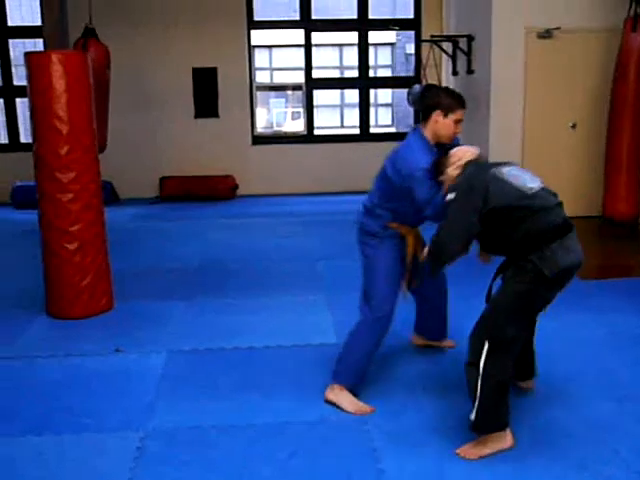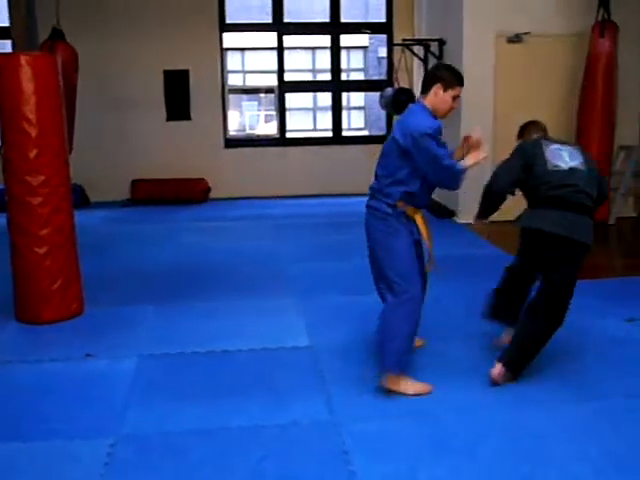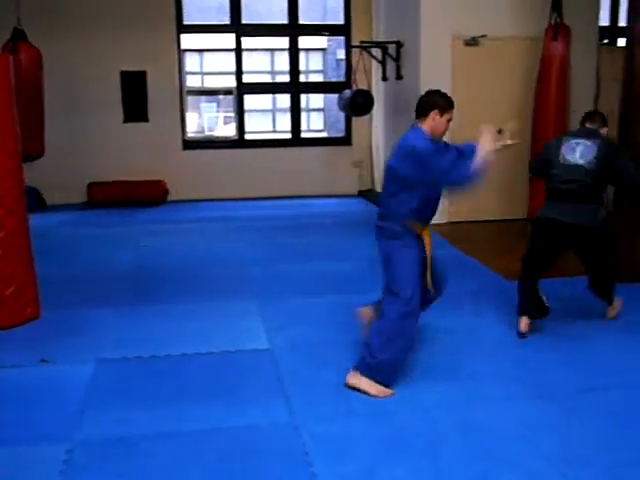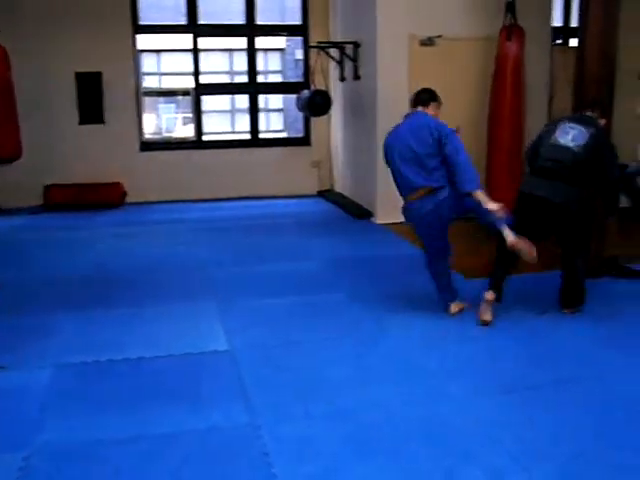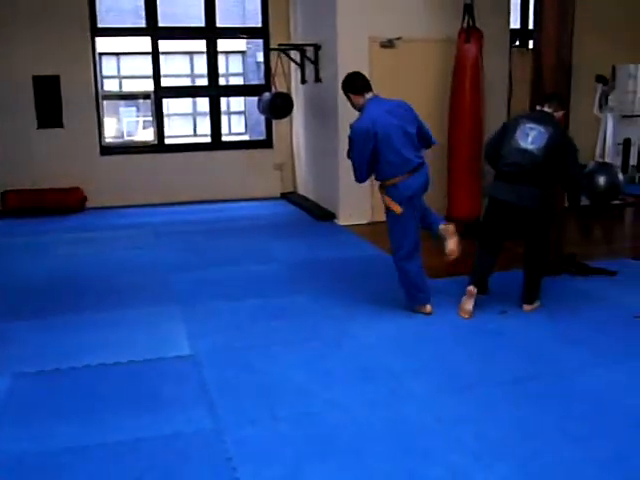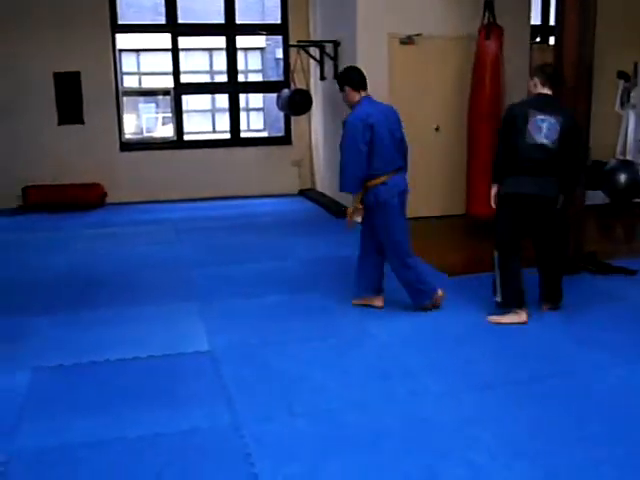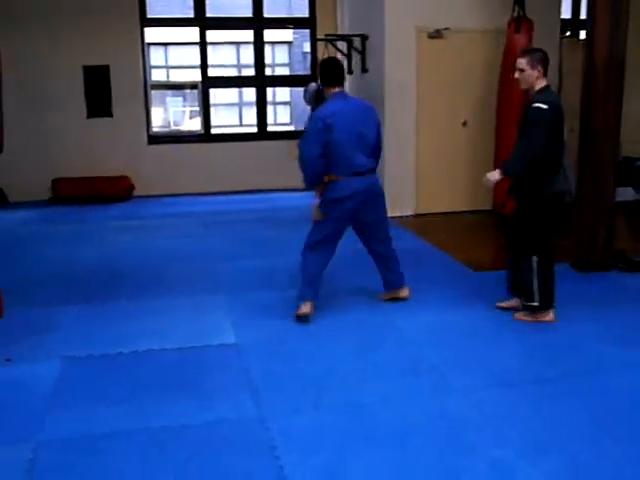
dt=0.4s
person 1, frame 1
left shoulder: (432, 143)
right shoulder: (414, 163)
left elbow: (460, 155)
right elbow: (437, 211)
left wrist: (466, 159)
left hip: (399, 231)
right hip: (381, 235)
left knee: (432, 280)
right knee: (378, 309)
left ankle: (427, 334)
right ankle: (340, 386)
person 1, frame 2
left shoulder: (424, 123)
right shoulder: (419, 127)
left elbow: (433, 168)
right elbow: (446, 174)
left wrist: (464, 148)
right wrist: (469, 161)
left hip: (402, 216)
right hip: (389, 218)
left knee: (415, 280)
right knee: (405, 290)
left ankle: (400, 335)
right ankle: (394, 373)
person 1, frame 3
left shoulder: (425, 145)
right shoulder: (415, 148)
left elbow: (459, 155)
right elbow: (457, 177)
left wrist: (486, 144)
right wrist: (483, 152)
left hip: (410, 232)
right hip: (399, 235)
left knee: (431, 287)
right knee: (404, 302)
left ankle: (376, 313)
right ankle: (364, 371)
person 1, frame 4
left shoulder: (392, 137)
right shoulder: (436, 127)
right elbow: (461, 166)
right wrist: (485, 200)
left hip: (416, 208)
right hip: (443, 198)
left knee: (436, 256)
right knee: (483, 204)
left ankle: (451, 301)
right ankle: (508, 233)
person 1, frame 5
left shoulder: (362, 126)
right shoulder: (402, 107)
left elbow: (361, 166)
right elbow: (427, 139)
left wrist: (363, 175)
left hip: (399, 188)
right hip: (421, 175)
left knee: (406, 249)
left ankle: (421, 302)
right ankle: (442, 228)
person 1, frame 6
left shoulder: (356, 120)
right shoulder: (389, 111)
left elbow: (353, 162)
right elbow: (402, 148)
left wrist: (355, 195)
left hip: (380, 190)
right hip: (397, 182)
left knee: (398, 247)
right knee: (372, 241)
left ankle: (429, 294)
right ankle: (371, 293)
person 1, frame 7
left shoulder: (320, 116)
right shoulder: (367, 109)
left elbow: (309, 158)
right elbow: (376, 149)
left wrist: (315, 185)
left hip: (339, 189)
right hip: (369, 184)
left knee: (317, 246)
right knee: (379, 239)
left ankle: (306, 302)
right ankle: (398, 287)
person 2, frame 1
left shoulder: (466, 185)
right shoulder: (503, 170)
left elbow: (452, 241)
left wrist: (431, 257)
right wrist: (497, 245)
left hip: (541, 260)
right hip: (567, 249)
left knee: (493, 336)
right knee: (520, 310)
left ankle: (496, 433)
right ankle: (524, 374)
person 2, frame 2
left shoulder: (525, 151)
right shoulder: (578, 153)
left elbow: (500, 184)
right elbow: (600, 193)
left wrist: (483, 213)
left hip: (540, 224)
right hip: (578, 229)
left knee: (521, 274)
right knee: (552, 299)
left ankle: (510, 325)
right ankle: (508, 366)
person 2, frame 3
left shoulder: (558, 142)
right shoulder: (608, 147)
left elbow: (536, 169)
left hip: (554, 212)
right hip: (588, 216)
left knee: (532, 266)
right knee: (602, 261)
left ankle: (526, 317)
right ankle: (610, 303)
person 2, frame 4
left shoulder: (558, 124)
right shoulder: (601, 138)
left elbow: (531, 155)
right elbow: (610, 178)
right wrist: (608, 206)
left hip: (535, 190)
right hip: (569, 197)
right knee: (575, 251)
left ankle: (491, 293)
right ankle: (570, 303)
person 2, frame 5
left shoulder: (515, 122)
right shoulder: (561, 136)
left elbow: (490, 152)
right elbow: (572, 174)
right wrist: (574, 200)
left hip: (502, 192)
right hip: (535, 198)
left knee: (489, 242)
right knee: (537, 249)
left ankle: (473, 287)
right ankle: (530, 299)
person 2, frame 6
left shoulder: (518, 110)
right shoulder: (567, 117)
left elbow: (502, 148)
right elbow: (576, 159)
left wrist: (497, 182)
right wrist: (563, 190)
left hip: (516, 188)
right hip: (548, 190)
left knee: (506, 246)
right knee: (550, 247)
left ankle: (514, 308)
right ankle: (551, 300)
person 2, frame 7
left shoulder: (542, 105)
right shoulder: (545, 102)
left elbow: (532, 149)
left wrist: (503, 172)
left hip: (542, 190)
right hip: (536, 186)
left knee: (534, 246)
right knee: (518, 240)
left ankle: (541, 308)
right ankle: (522, 296)
